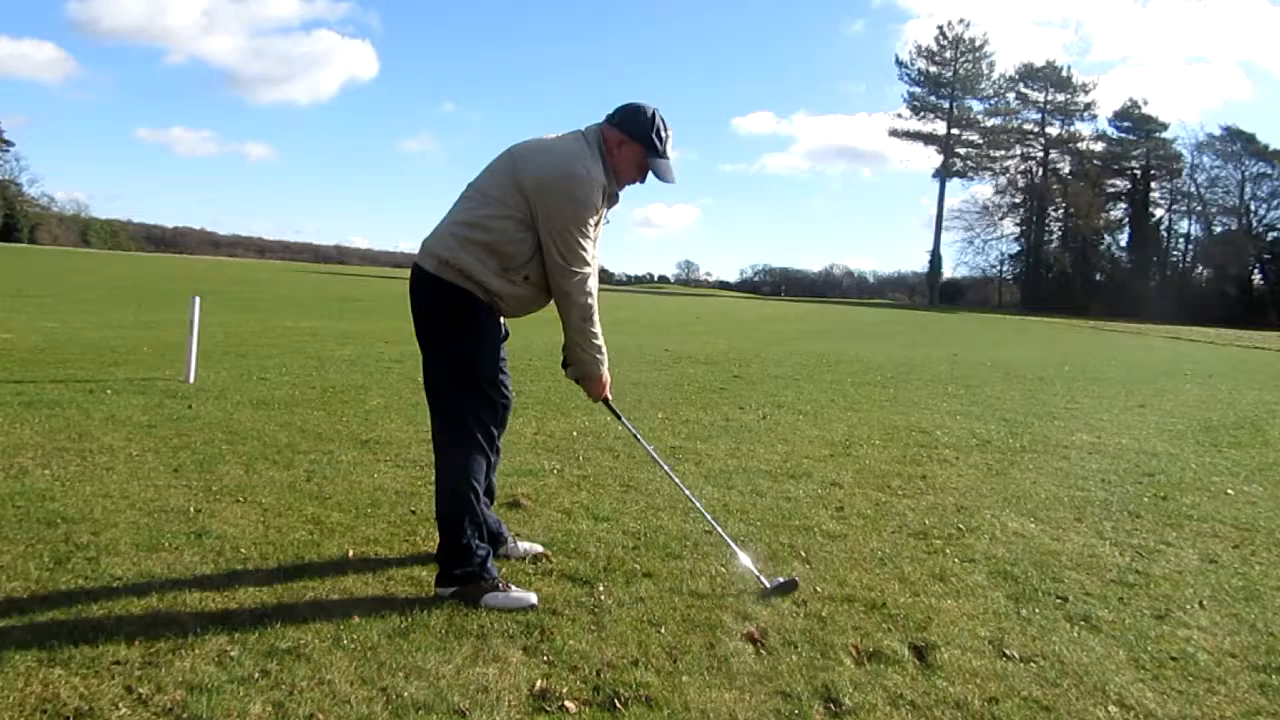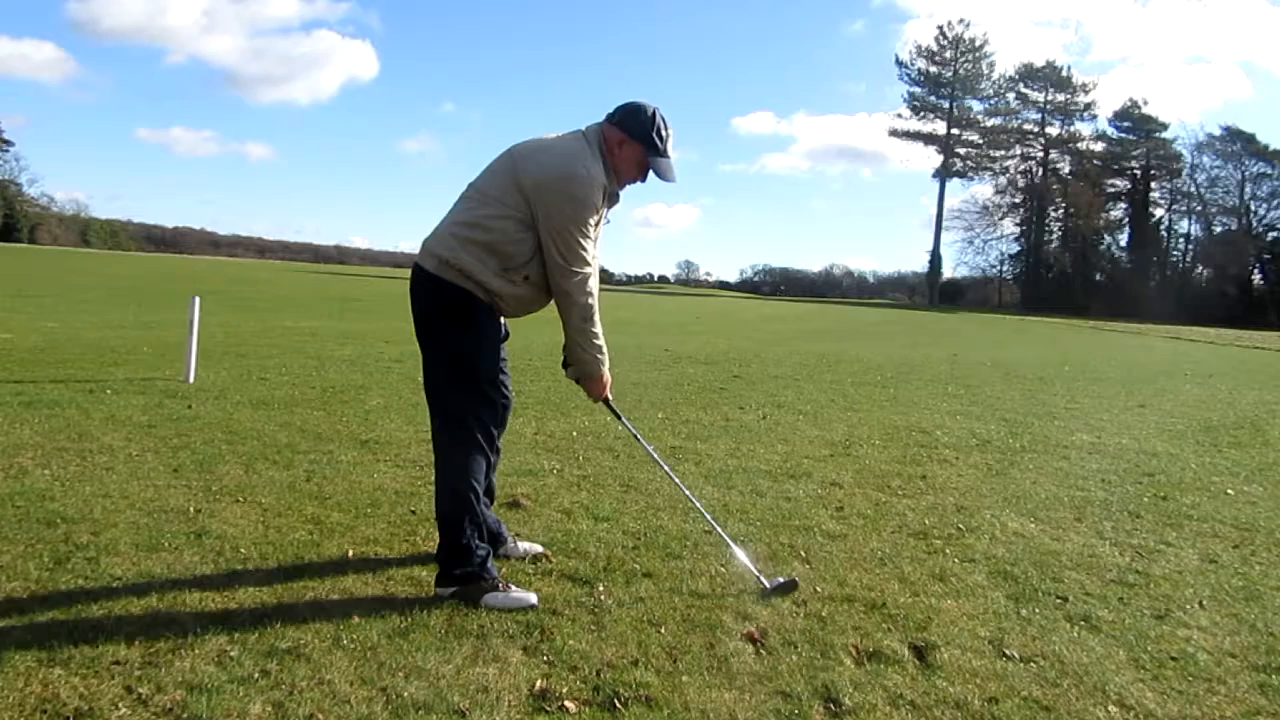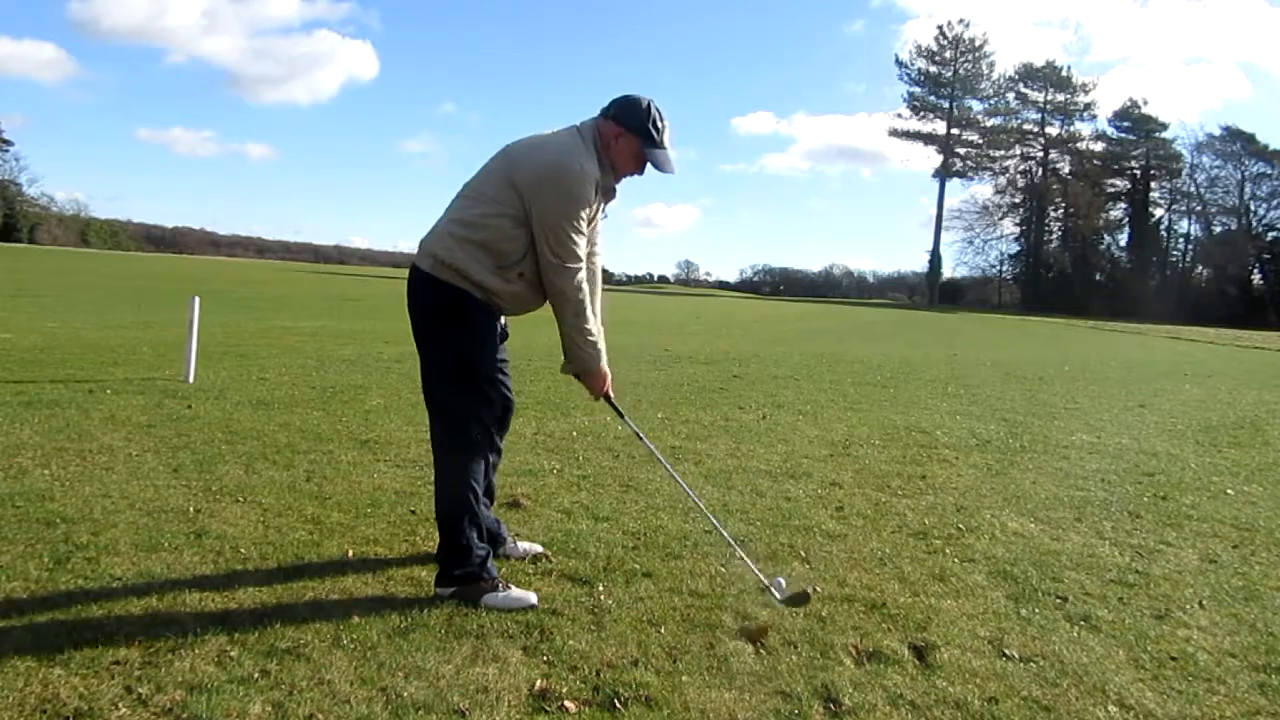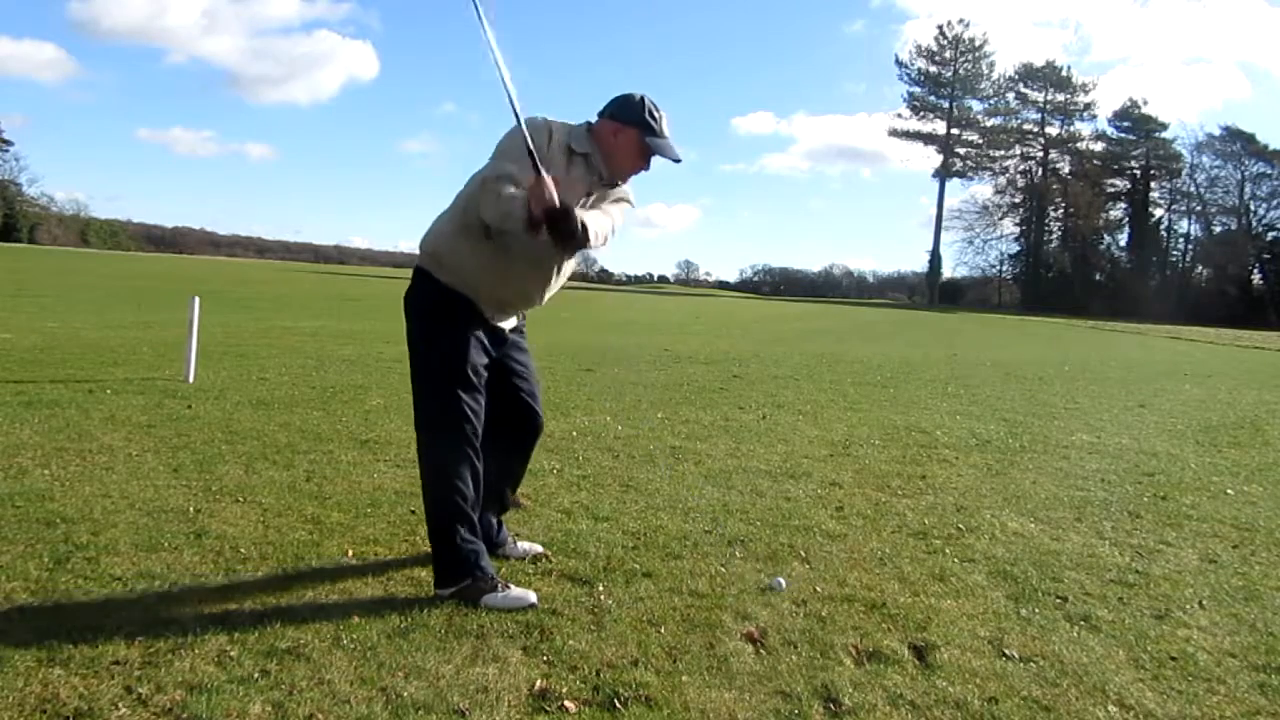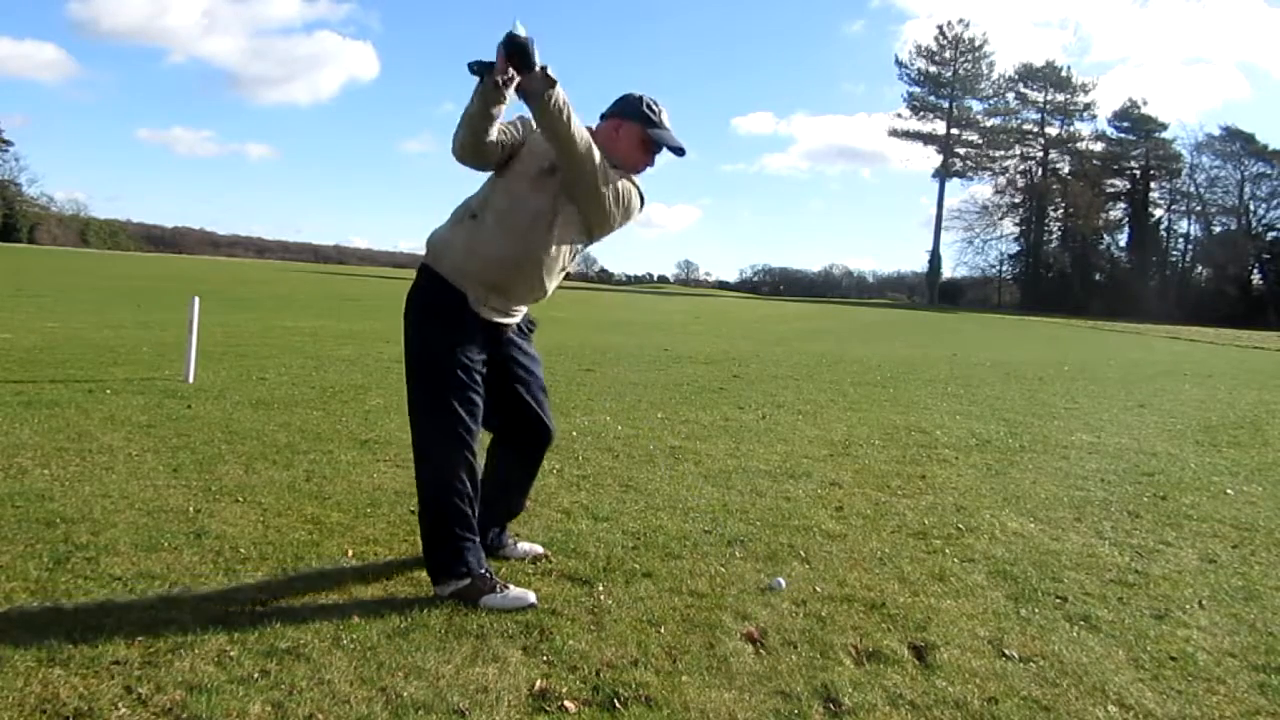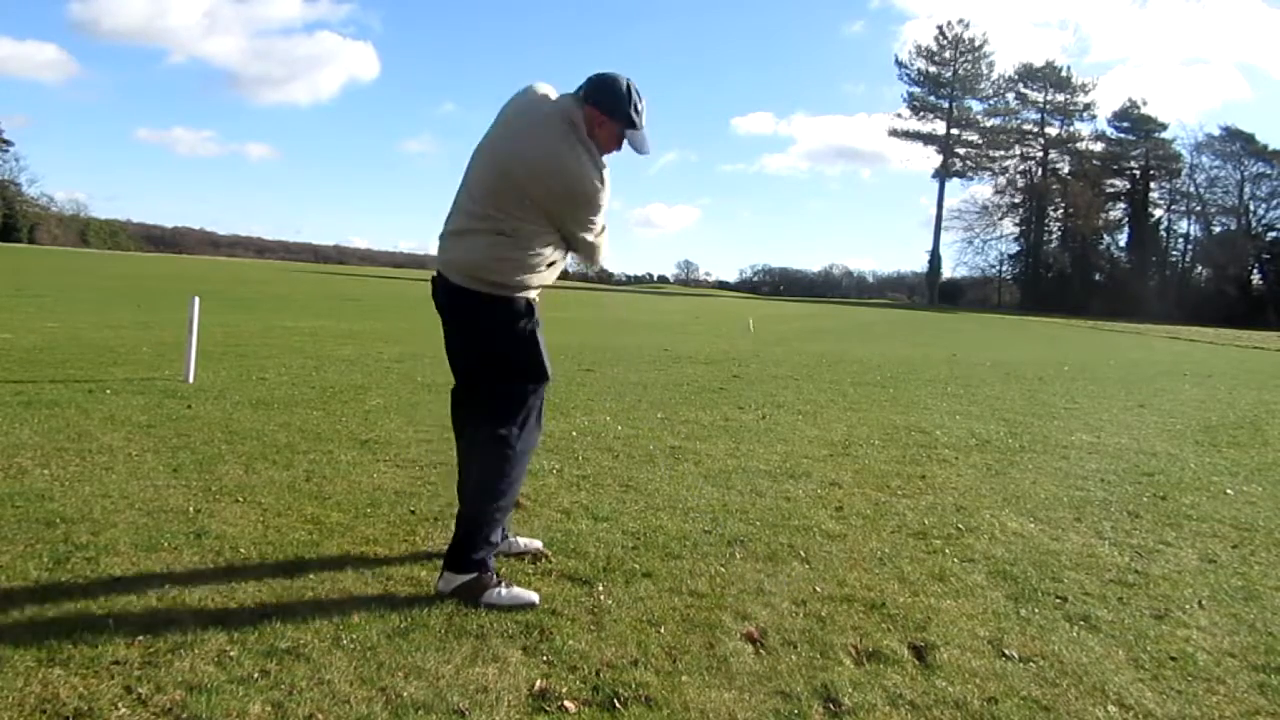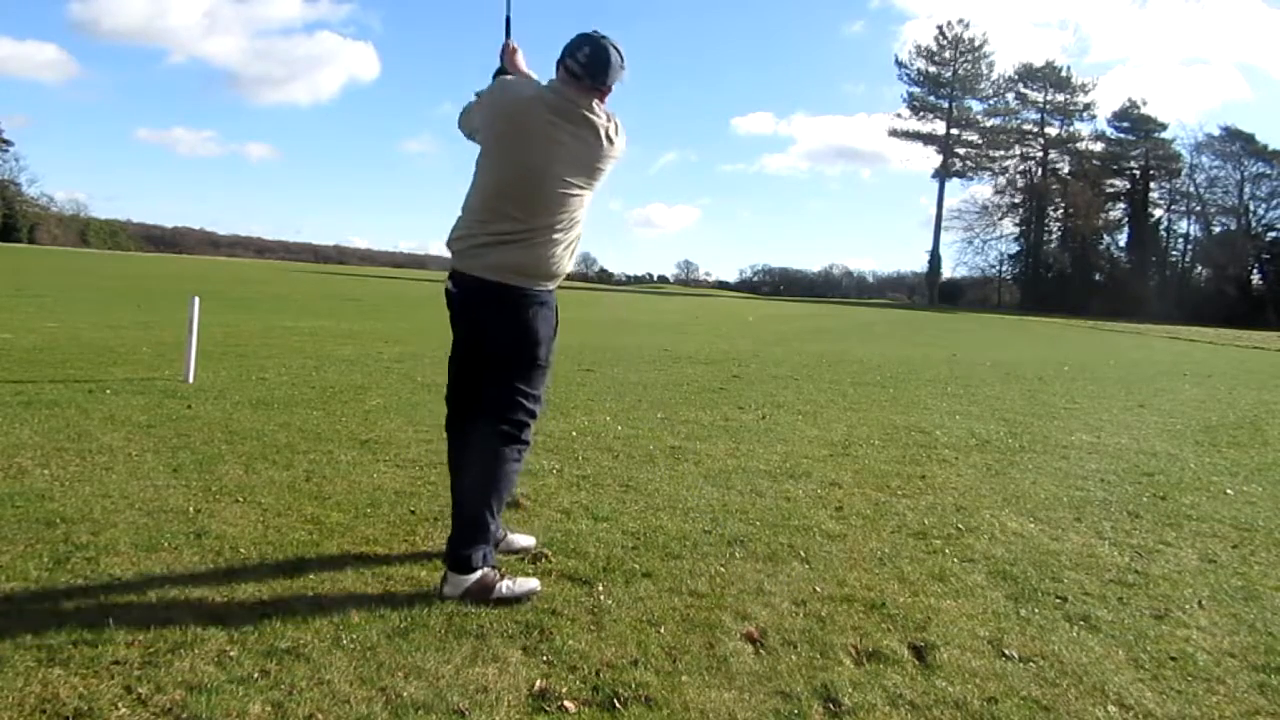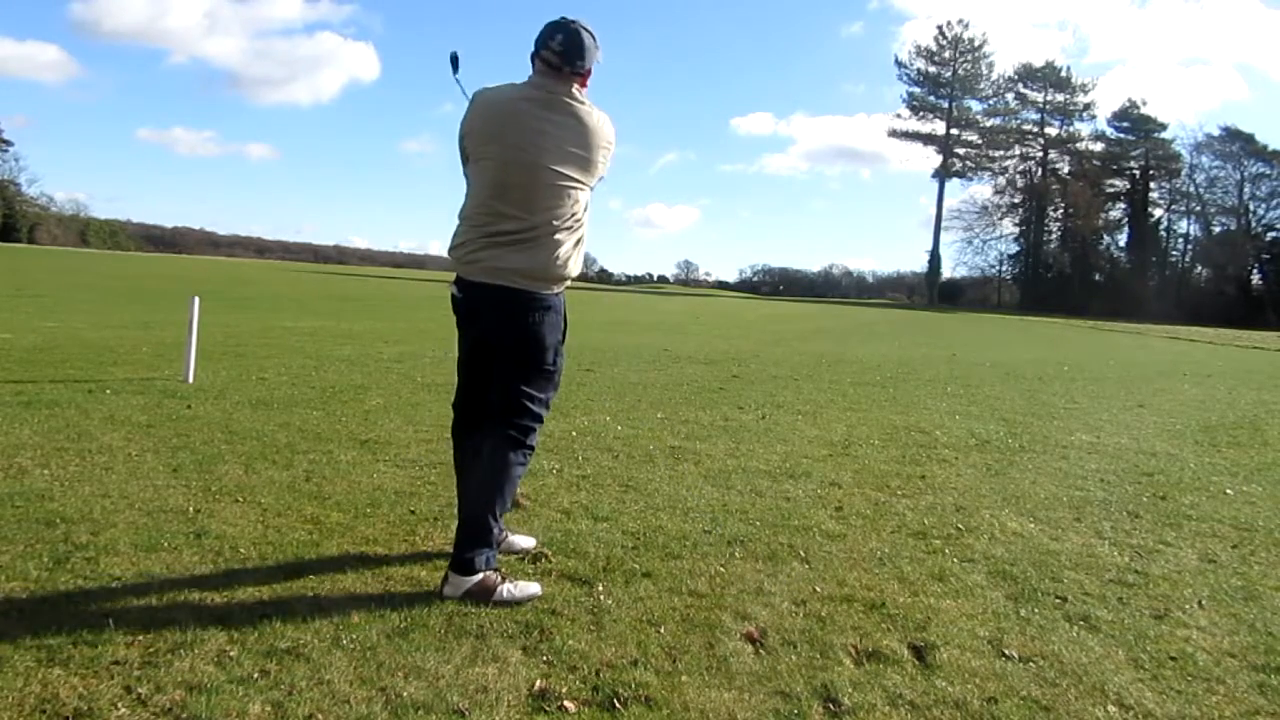
dt=0.3s
person 1, frame 1
left shoulder: (573, 163)
right shoulder: (574, 175)
left elbow: (577, 273)
right elbow: (573, 281)
left wrist: (582, 355)
right wrist: (592, 363)
left hip: (463, 292)
right hip: (455, 293)
left knee: (488, 414)
right knee: (468, 428)
left ankle: (482, 531)
right ankle: (464, 570)
person 1, frame 2
left shoulder: (580, 166)
right shoulder: (574, 175)
left elbow: (580, 276)
right elbow: (572, 282)
left wrist: (583, 355)
right wrist: (592, 363)
left hip: (468, 292)
right hip: (454, 291)
left knee: (489, 413)
right knee: (468, 427)
left ankle: (482, 531)
right ankle: (465, 570)
person 1, frame 3
left shoulder: (591, 175)
right shoulder: (568, 169)
left elbow: (583, 267)
right elbow: (565, 278)
left wrist: (592, 352)
right wrist: (590, 358)
left hip: (478, 298)
right hip: (450, 292)
left knee: (492, 413)
right knee: (467, 427)
left ankle: (481, 530)
right ankle: (464, 572)
person 1, frame 4
left shoulder: (616, 195)
right shoulder: (543, 138)
left elbow: (588, 231)
right elbow: (496, 197)
left wrist: (562, 214)
right wrist: (528, 206)
left hip: (500, 312)
right hip: (447, 295)
left knee: (519, 422)
right knee: (456, 432)
left ankle: (484, 531)
right ankle: (460, 570)
person 1, frame 5
left shoulder: (624, 197)
right shoulder: (535, 130)
left elbow: (575, 154)
right elbow: (471, 150)
left wrist: (546, 98)
right wrist: (494, 87)
left hip: (506, 317)
right hip: (444, 296)
left knee: (531, 431)
right knee: (451, 432)
left ankle: (487, 531)
right ankle: (457, 568)
person 1, frame 6
left shoulder: (531, 103)
right shoulder: (585, 172)
right elbow: (587, 243)
right wrist: (592, 248)
left hip: (461, 284)
right hip: (496, 299)
left knee: (485, 413)
right knee: (513, 420)
left ankle: (485, 531)
right ankle: (467, 566)
person 1, frame 7
left shoulder: (505, 100)
right shoulder: (609, 139)
left elbow: (470, 119)
right wrist: (524, 75)
left hip: (468, 279)
right hip: (526, 295)
left knee: (469, 411)
right knee: (506, 424)
left ankle: (477, 530)
right ankle: (468, 564)
person 1, frame 8
left shoulder: (485, 107)
right shoulder: (599, 132)
left hip: (473, 284)
right hip: (534, 297)
left knee: (477, 415)
right knee: (512, 427)
left ankle: (482, 532)
right ankle: (470, 567)
